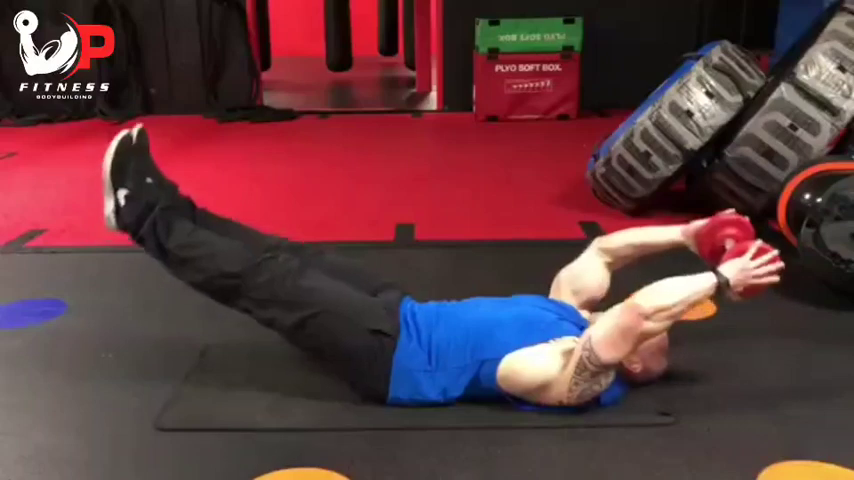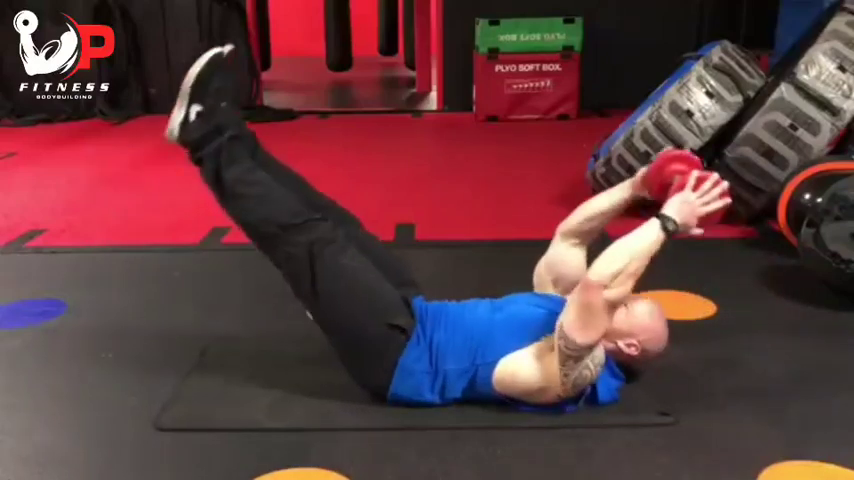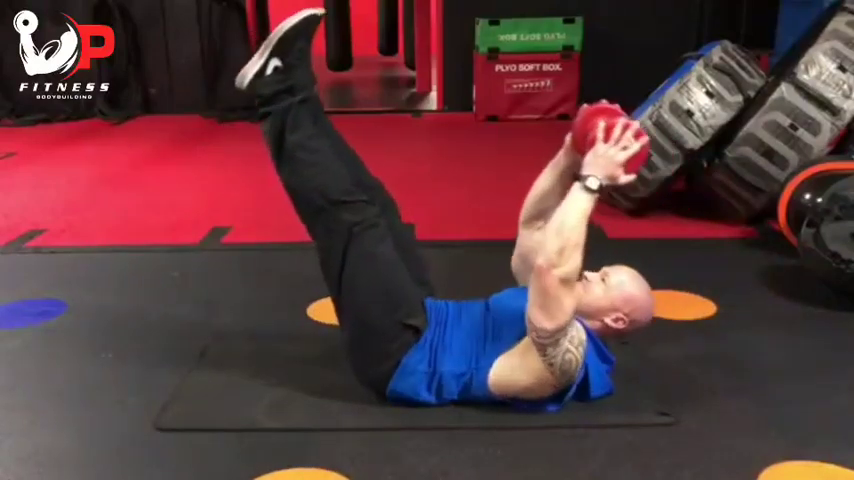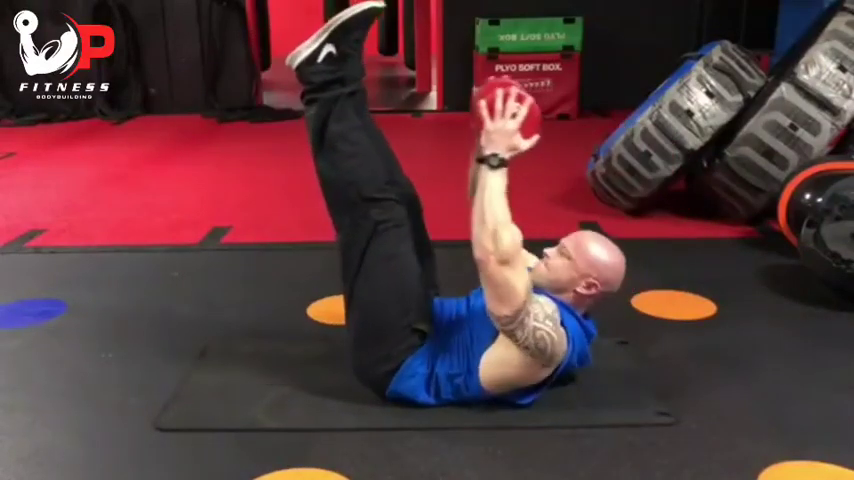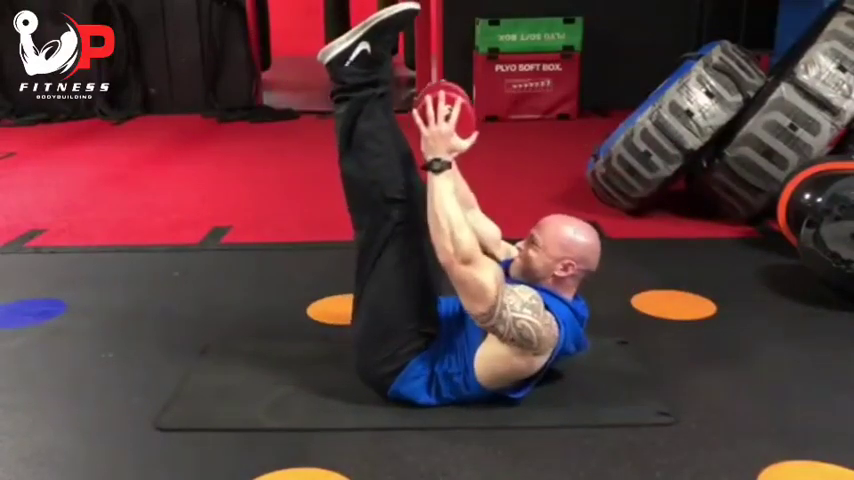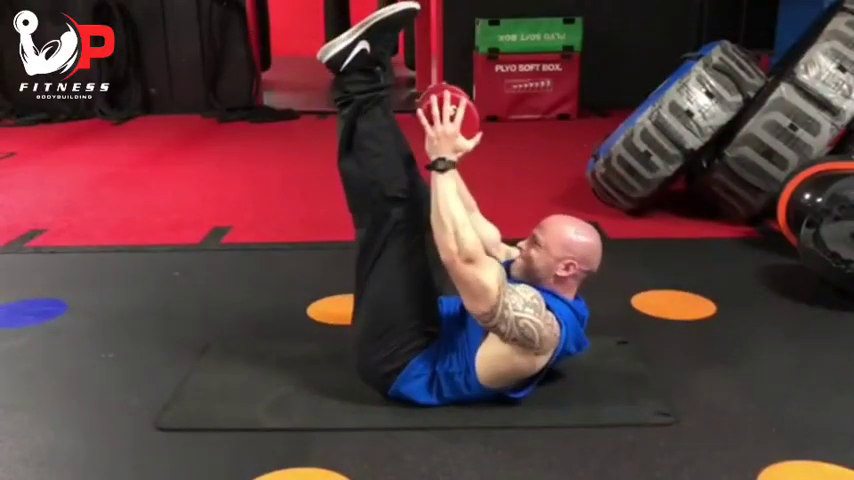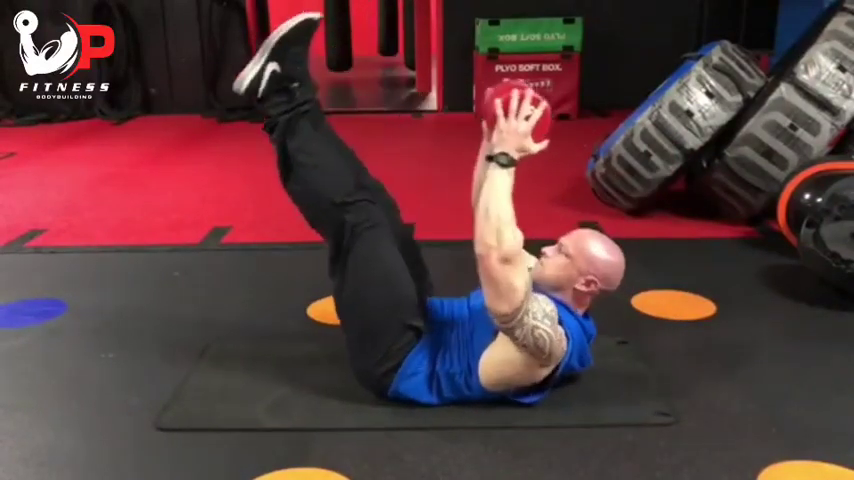
dt=0.4s
person 1, frame 1
left shoulder: (581, 378)
right shoulder: (571, 314)
left elbow: (639, 312)
right elbow: (603, 249)
left wrist: (719, 278)
right wrist: (685, 234)
left hip: (394, 358)
right hip: (405, 315)
left knee: (278, 282)
right knee: (297, 262)
left ankle: (151, 219)
right ankle: (161, 208)
person 1, frame 2
left shoulder: (578, 371)
right shoulder: (567, 314)
left elbow: (600, 286)
right elbow: (570, 234)
left wrist: (665, 223)
right wrist: (637, 187)
left hip: (400, 359)
right hip: (416, 317)
left knee: (316, 241)
right knee: (332, 225)
left ankle: (215, 145)
right ankle: (221, 140)
person 1, frame 3
left shoulder: (567, 356)
right shoulder: (554, 310)
left elbow: (553, 269)
right elbow: (534, 222)
left wrist: (592, 181)
right wrist: (573, 157)
left hip: (401, 357)
right hip: (425, 320)
left knee: (353, 218)
right knee: (370, 207)
left ankle: (285, 102)
right ankle: (289, 95)
person 1, frame 4
left shoulder: (547, 334)
right shoulder: (546, 290)
left elbow: (492, 256)
right elbow: (495, 227)
left wrist: (494, 159)
right wrist: (488, 145)
left hip: (399, 362)
right hip: (426, 327)
left knee: (377, 213)
right knee: (397, 203)
left ankle: (330, 84)
right ankle: (335, 85)
person 1, frame 5
left shoulder: (536, 324)
right shoulder: (533, 279)
left elbow: (458, 257)
right elbow: (473, 222)
left wrist: (438, 163)
right wrist: (446, 154)
left hip: (400, 363)
right hip: (427, 333)
left knee: (394, 214)
right knee: (409, 205)
left ankle: (362, 88)
person 1, frame 6
left shoulder: (537, 325)
right shoulder: (535, 280)
left elbow: (461, 257)
right elbow: (474, 225)
left wrist: (442, 163)
right wrist: (445, 155)
left hip: (401, 361)
right hip: (428, 333)
left knee: (395, 213)
right knee: (411, 207)
left ankle: (363, 86)
person 1, frame 7
left shoulder: (547, 336)
right shoulder: (546, 294)
left elbow: (494, 253)
right elbow: (498, 233)
left wrist: (504, 158)
right wrist: (494, 146)
left hip: (400, 361)
right hip: (425, 329)
left knee: (356, 219)
right knee: (373, 209)
left ankle: (285, 105)
right ankle: (289, 99)
